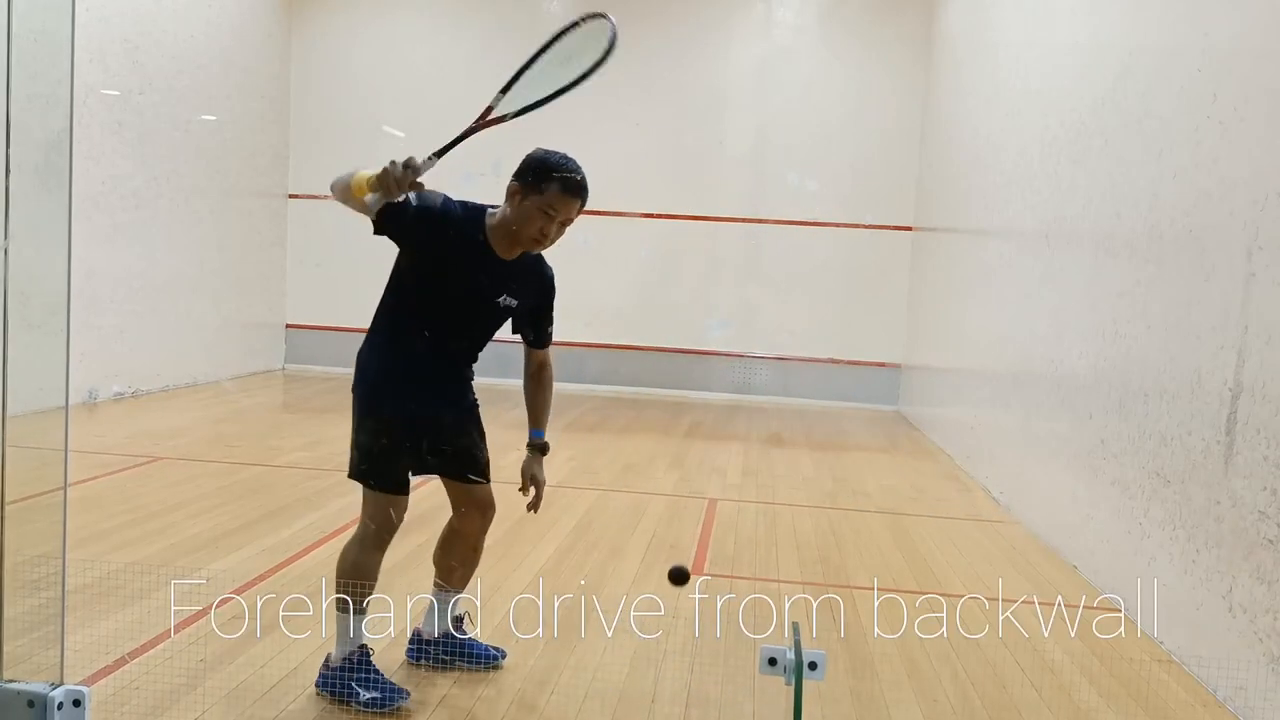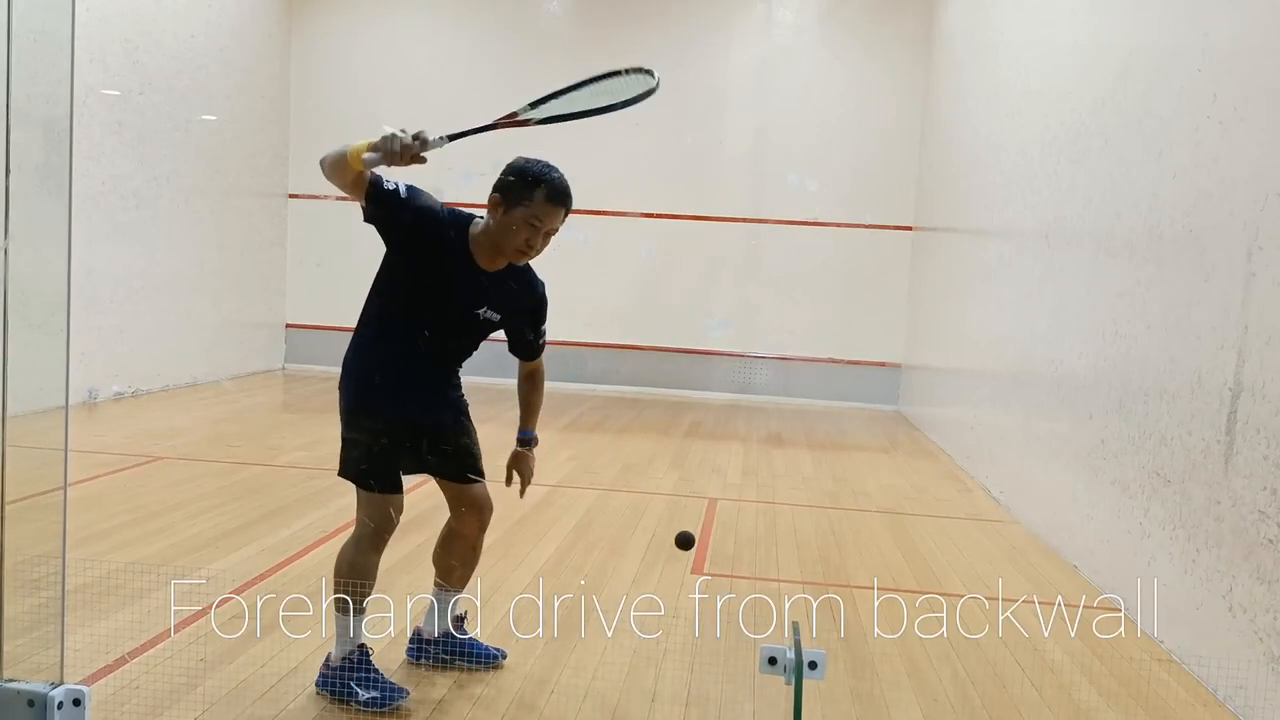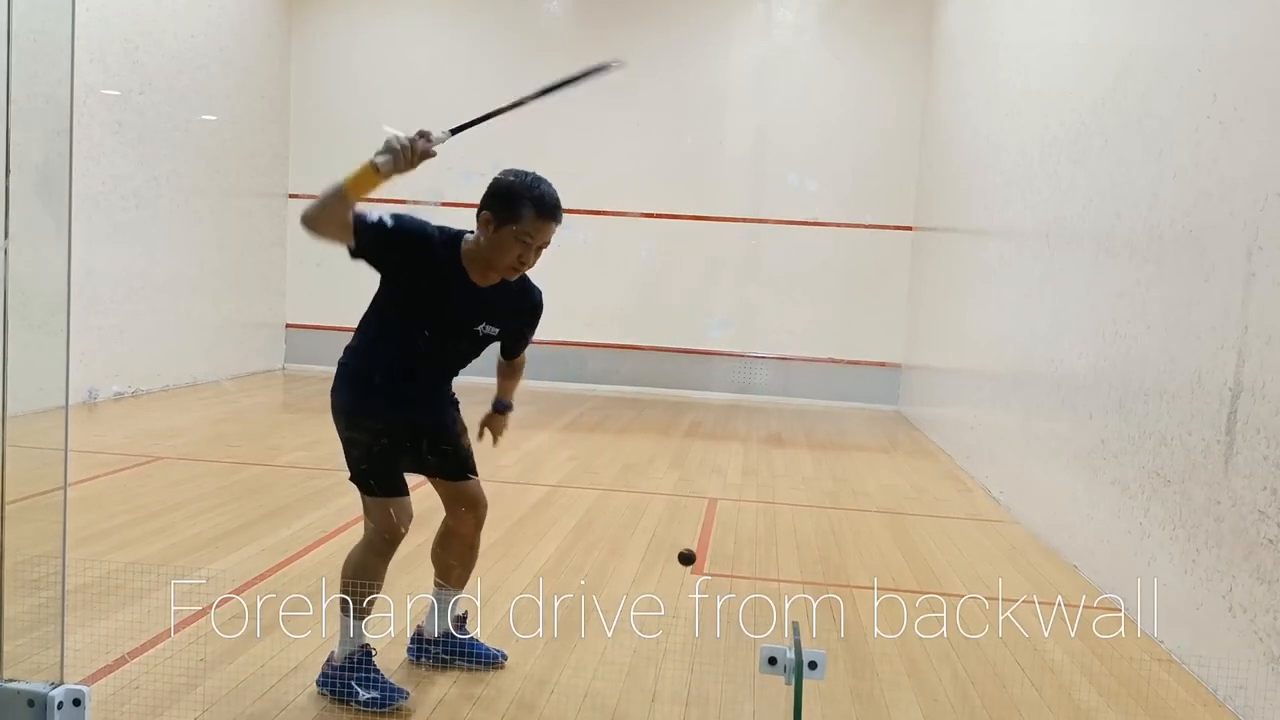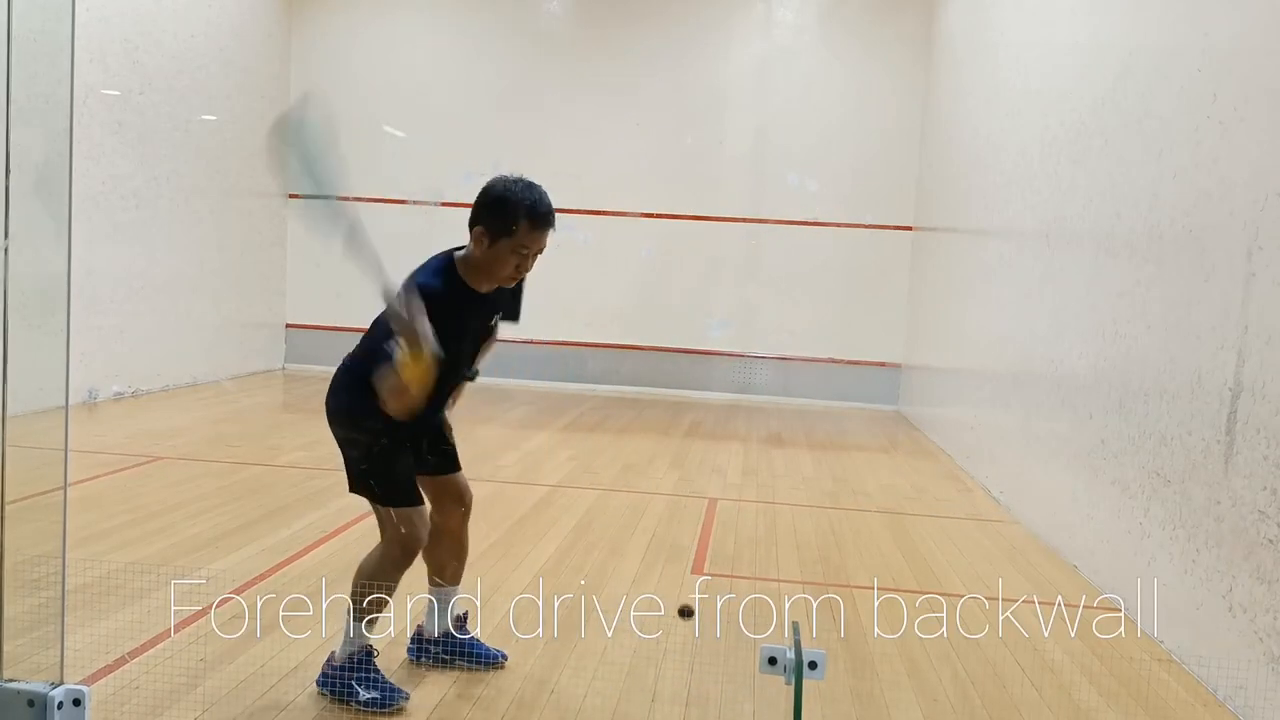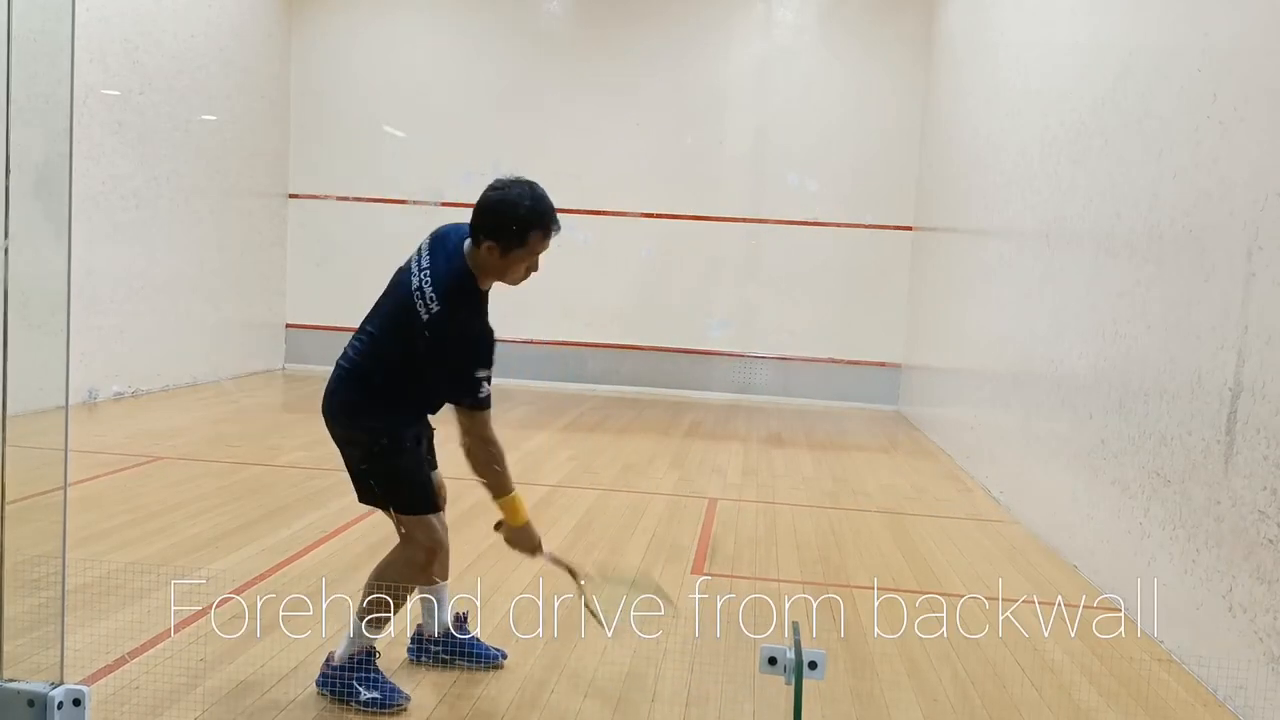
dt=0.2s
person 1, frame 1
left shoulder: (536, 279)
right shoulder: (440, 219)
left elbow: (538, 365)
right elbow: (342, 190)
left wrist: (536, 447)
right wrist: (378, 184)
left hip: (451, 395)
right hip: (387, 388)
left knee: (476, 508)
right knee: (382, 518)
left ankle: (435, 633)
right ankle: (344, 660)
person 1, frame 2
left shoulder: (525, 292)
right shoulder: (424, 222)
left elbow: (531, 370)
right elbow: (334, 169)
left wrist: (526, 442)
right wrist: (376, 153)
left hip: (439, 396)
right hip: (374, 391)
left knee: (474, 508)
right knee: (379, 518)
left ankle: (436, 631)
right ankle: (343, 660)
person 1, frame 3
left shoulder: (523, 301)
right shoulder: (417, 244)
left elbow: (512, 358)
right elbow: (316, 220)
left wrist: (502, 407)
left hip: (430, 400)
right hip: (367, 398)
left knee: (470, 506)
right knee: (390, 522)
left ankle: (437, 631)
right ankle: (344, 660)
person 1, frame 4
left shoulder: (506, 288)
right shoulder: (429, 293)
right elbow: (393, 399)
left wrist: (459, 377)
left hip: (421, 406)
right hip: (365, 407)
left knee: (455, 500)
right knee: (407, 531)
left ankle: (437, 631)
right ankle: (346, 663)
person 1, frame 5
left shoulder: (451, 239)
right shoulder: (463, 324)
right elbow: (477, 438)
right wrist: (514, 515)
left hip: (392, 400)
right hip: (370, 414)
left knee: (432, 499)
right knee: (424, 535)
left ankle: (437, 631)
right ankle: (347, 663)
